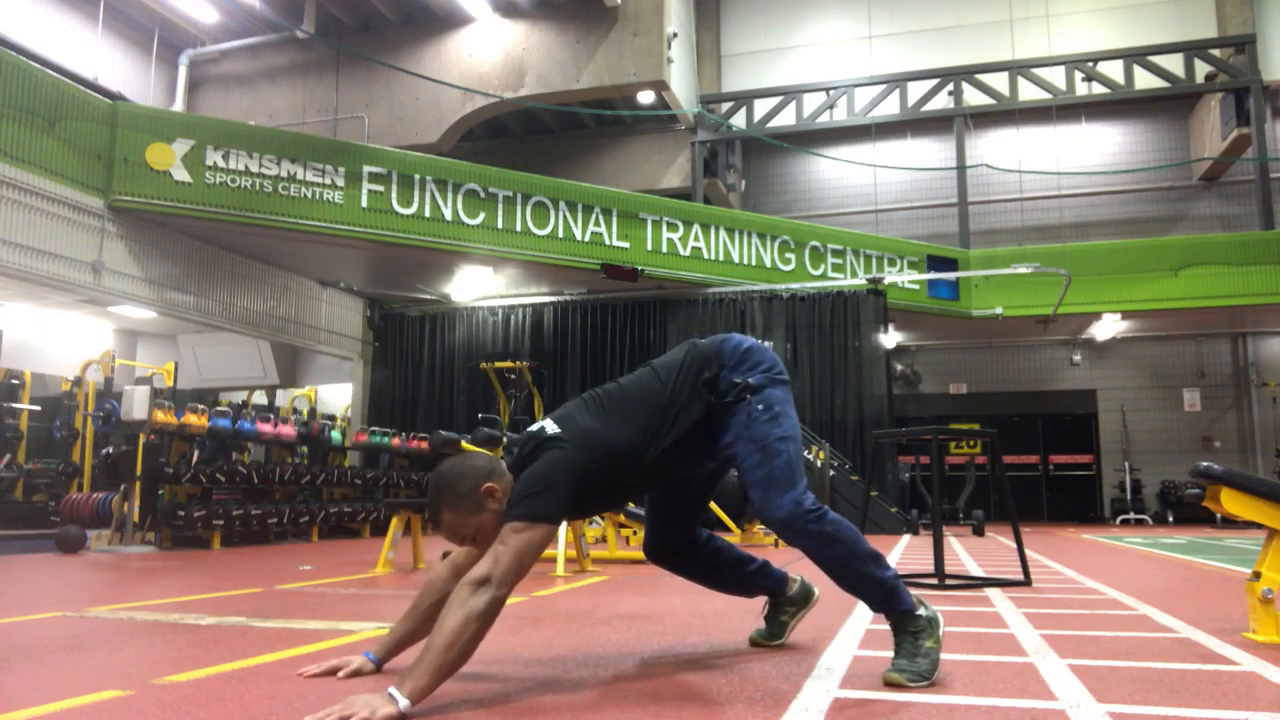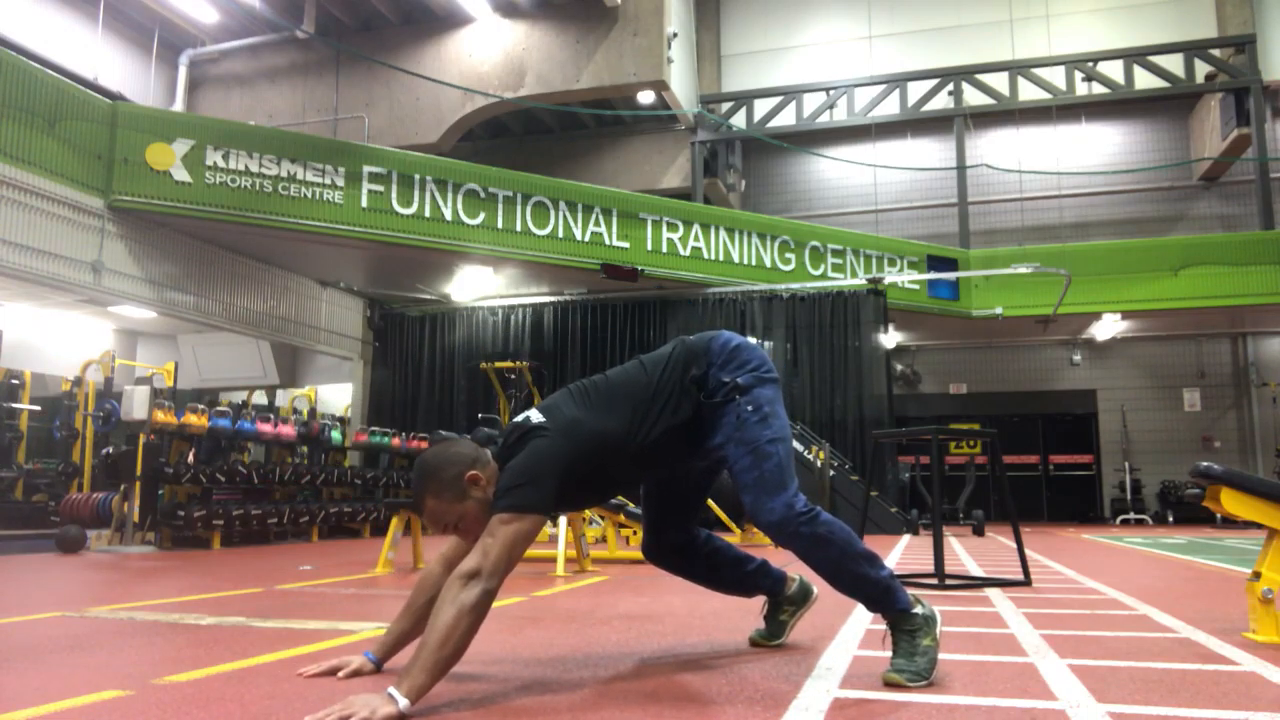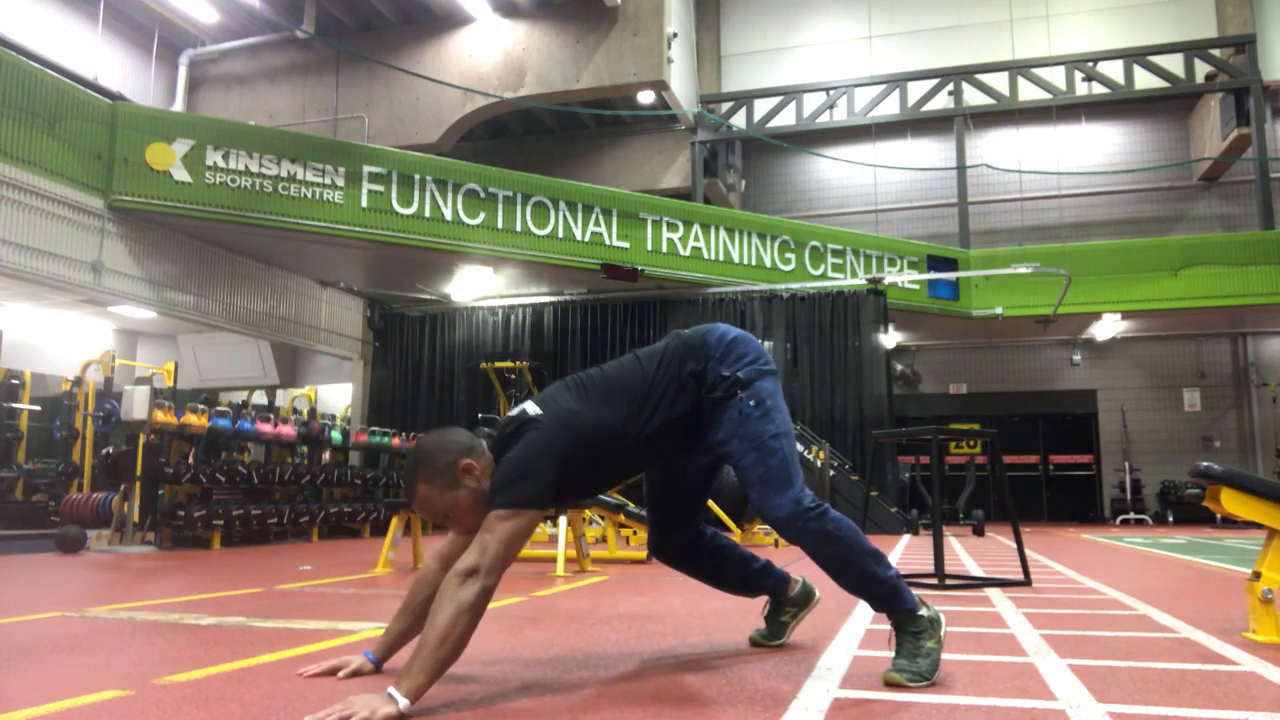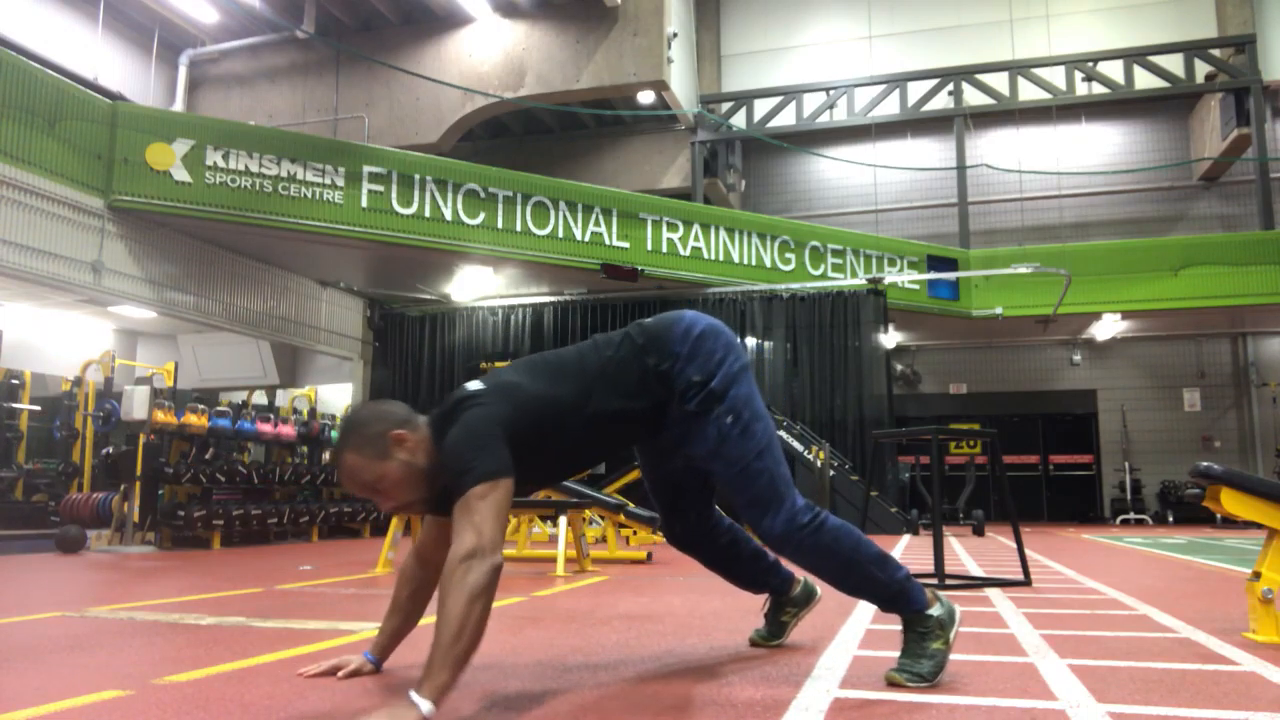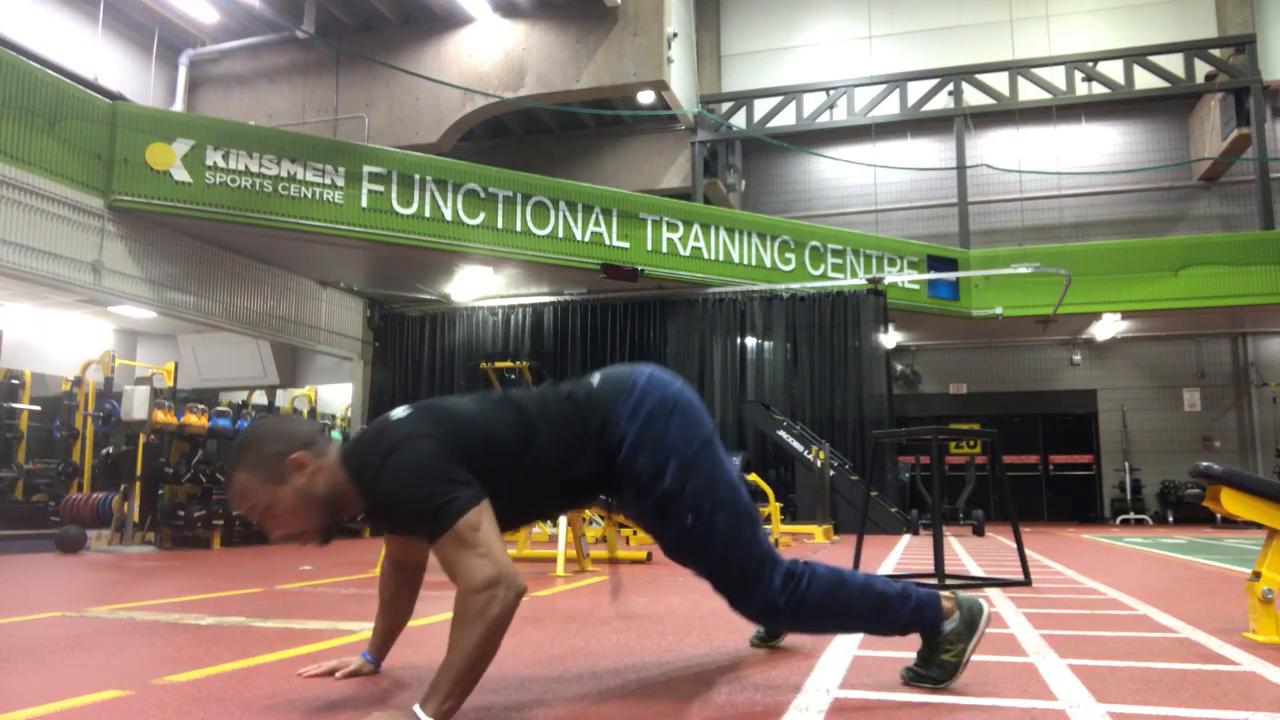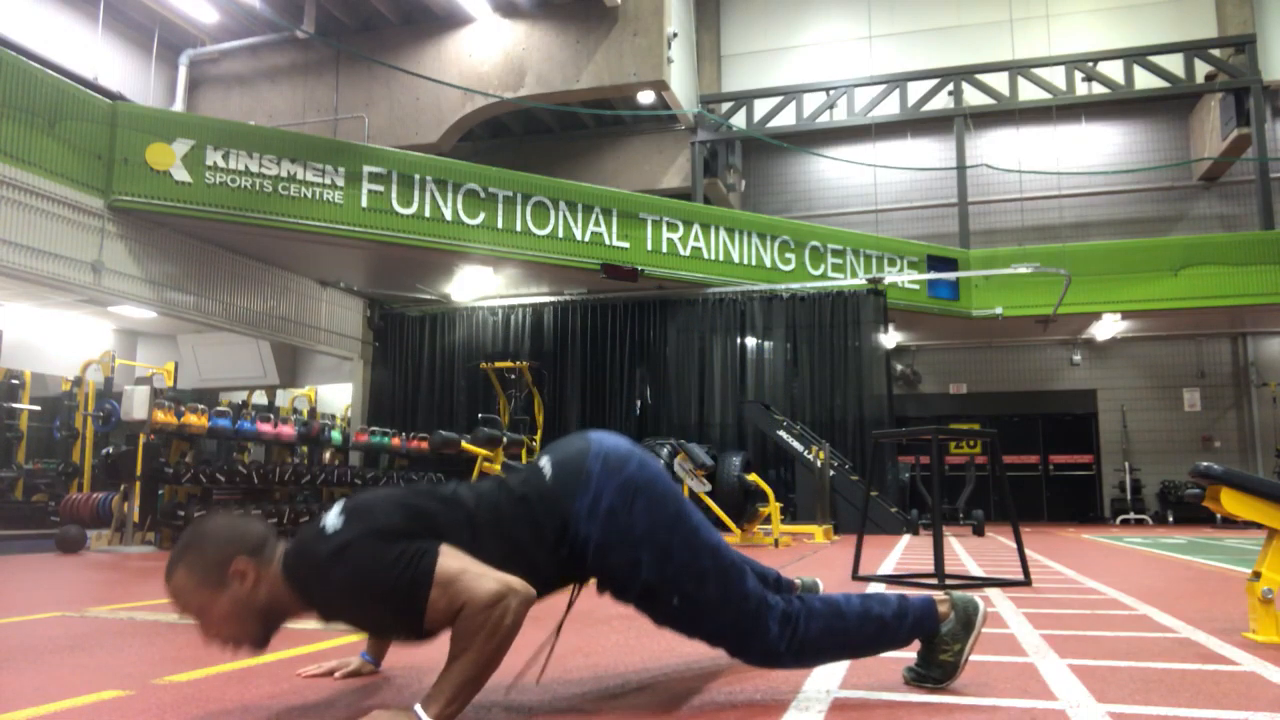
dt=0.3s
person 1, frame 1
left shoulder: (549, 472)
right shoulder: (525, 469)
left elbow: (483, 588)
right elbow: (454, 572)
right wrist: (377, 655)
left hip: (738, 380)
right hip: (697, 420)
left knee: (788, 510)
right knee: (668, 545)
left ankle: (912, 619)
right ankle: (785, 592)
person 1, frame 2
left shoulder: (537, 459)
right shoulder: (498, 466)
left elbow: (476, 581)
right elbow: (448, 566)
right wrist: (375, 655)
left hip: (726, 378)
right hip: (689, 418)
left knee: (778, 512)
right knee: (667, 544)
left ankle: (909, 617)
right ankle: (785, 591)
person 1, frame 3
left shoulder: (529, 454)
right shoulder: (496, 461)
left elbow: (473, 578)
right elbow: (443, 564)
right wrist: (376, 654)
left hip: (724, 373)
right hip: (687, 415)
left knee: (787, 508)
right knee: (674, 542)
left ankle: (913, 617)
right ankle: (785, 592)
person 1, frame 4
left shoulder: (471, 435)
right shoulder: (442, 452)
left elbow: (475, 560)
right elbow: (429, 556)
right wrist: (377, 651)
left hip: (691, 363)
right hip: (664, 389)
left knee: (778, 516)
right knee: (688, 528)
left ankle: (924, 611)
right ankle: (787, 595)
person 1, frame 5
left shoulder: (402, 464)
right shoulder: (378, 468)
left elbow: (494, 585)
right elbow: (403, 561)
right wrist: (373, 654)
left hip: (644, 422)
right hip: (630, 423)
left knee: (759, 587)
right knee: (692, 543)
left ankle: (943, 615)
right ankle: (781, 613)
person 1, frame 6
left shoulder: (340, 570)
right shoulder: (321, 554)
left elbow: (504, 596)
right wrist: (373, 649)
left hip: (604, 501)
right hip: (586, 476)
left knee: (768, 634)
right knee: (697, 569)
left ankle: (939, 614)
right ankle: (788, 584)
